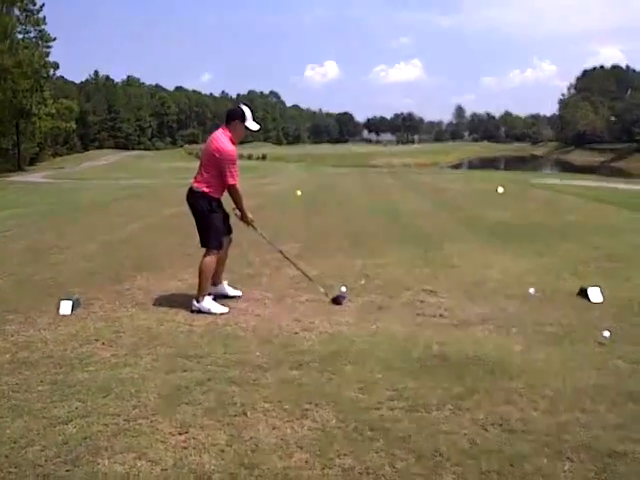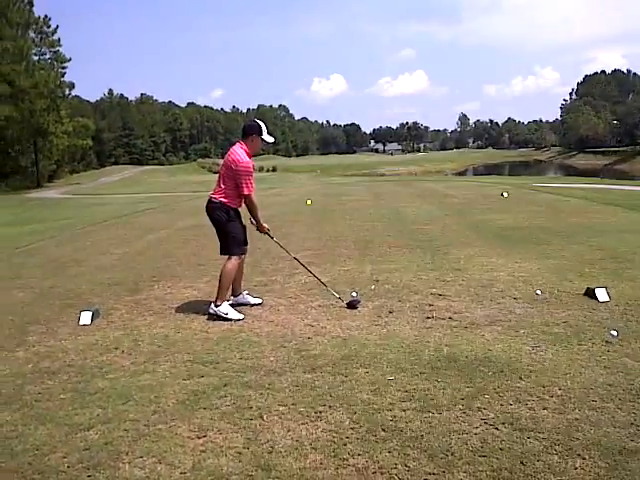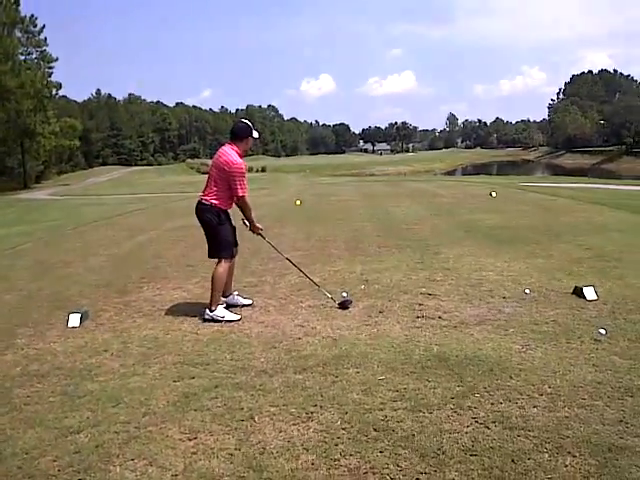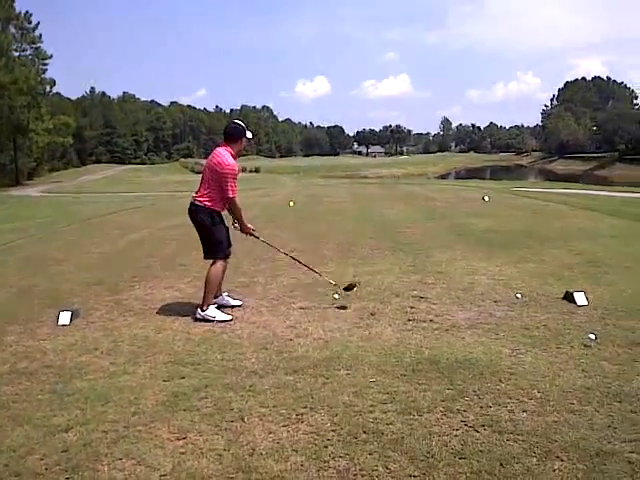
dt=0.3s
person 1, frame 1
left shoulder: (218, 136)
right shoulder: (227, 148)
right elbow: (232, 186)
left wrist: (239, 208)
right wrist: (244, 213)
left hip: (207, 196)
right hip: (204, 198)
left knee: (225, 238)
right knee: (214, 248)
left ankle: (217, 285)
right ankle: (201, 300)
person 1, frame 2
left shoulder: (238, 151)
right shoulder: (243, 161)
right elbow: (248, 197)
left wrist: (255, 217)
right wrist: (259, 222)
left hip: (226, 207)
right hip: (222, 209)
left knee: (241, 250)
right knee: (235, 254)
left ankle: (237, 294)
right ankle: (219, 304)
person 1, frame 3
left shoulder: (225, 151)
right shoulder: (236, 162)
right elbow: (241, 198)
left wrist: (247, 214)
right wrist: (252, 223)
left hip: (214, 208)
right hip: (213, 211)
left knee: (231, 252)
right knee: (225, 258)
left ankle: (227, 295)
right ankle: (213, 309)
person 1, frame 4
left shoulder: (219, 153)
right shoulder: (229, 163)
right elbow: (231, 200)
left wrist: (234, 216)
right wrist: (243, 224)
left hip: (207, 210)
right hip: (206, 212)
left knee: (225, 253)
right knee: (220, 258)
left ankle: (218, 296)
right ankle: (205, 309)
